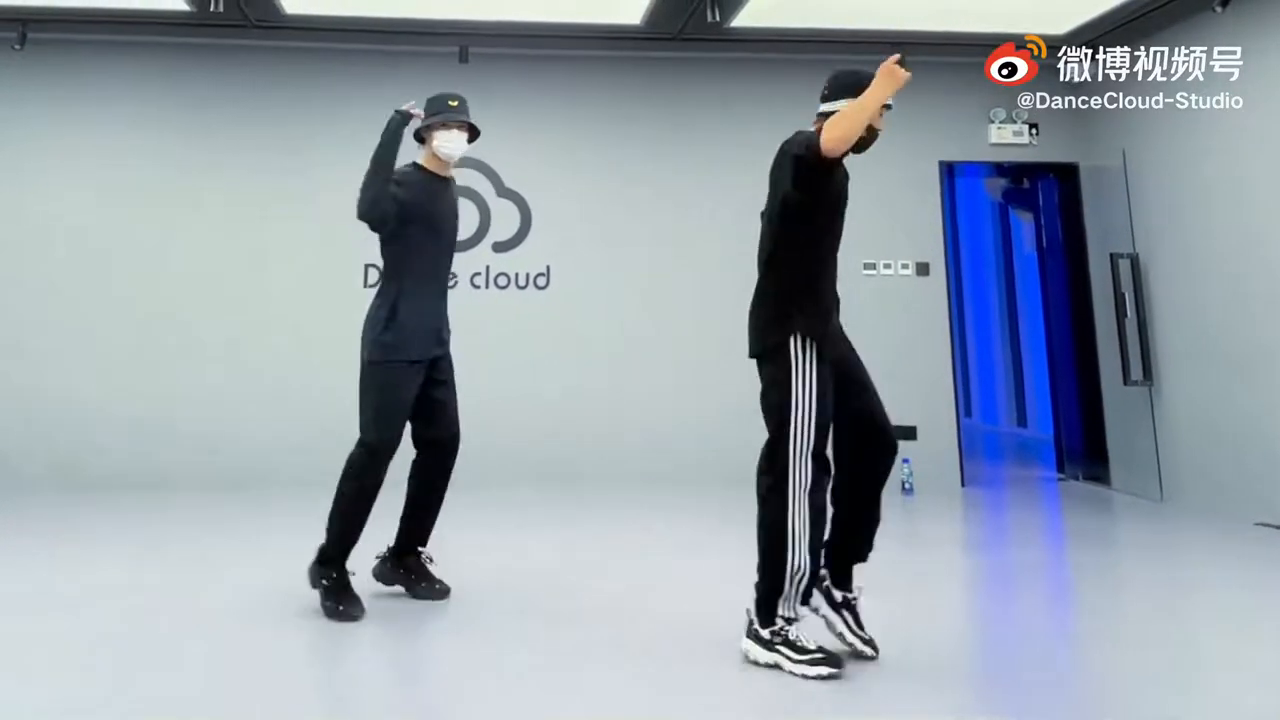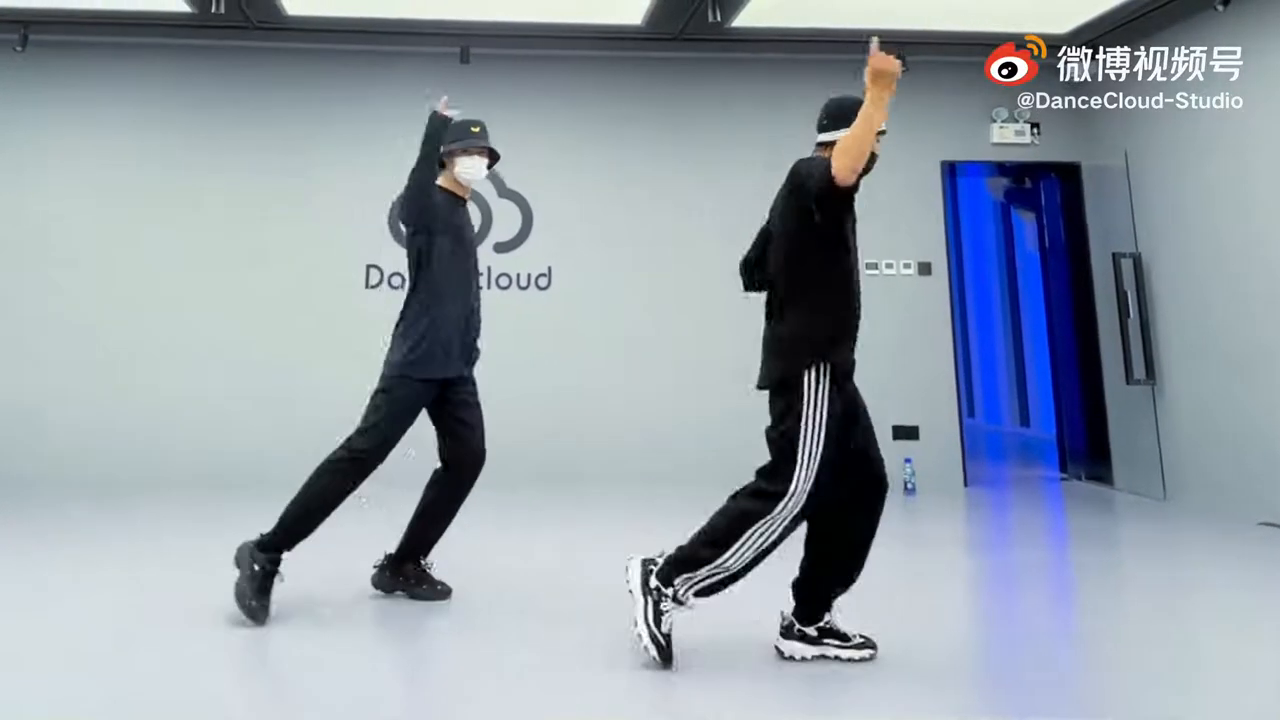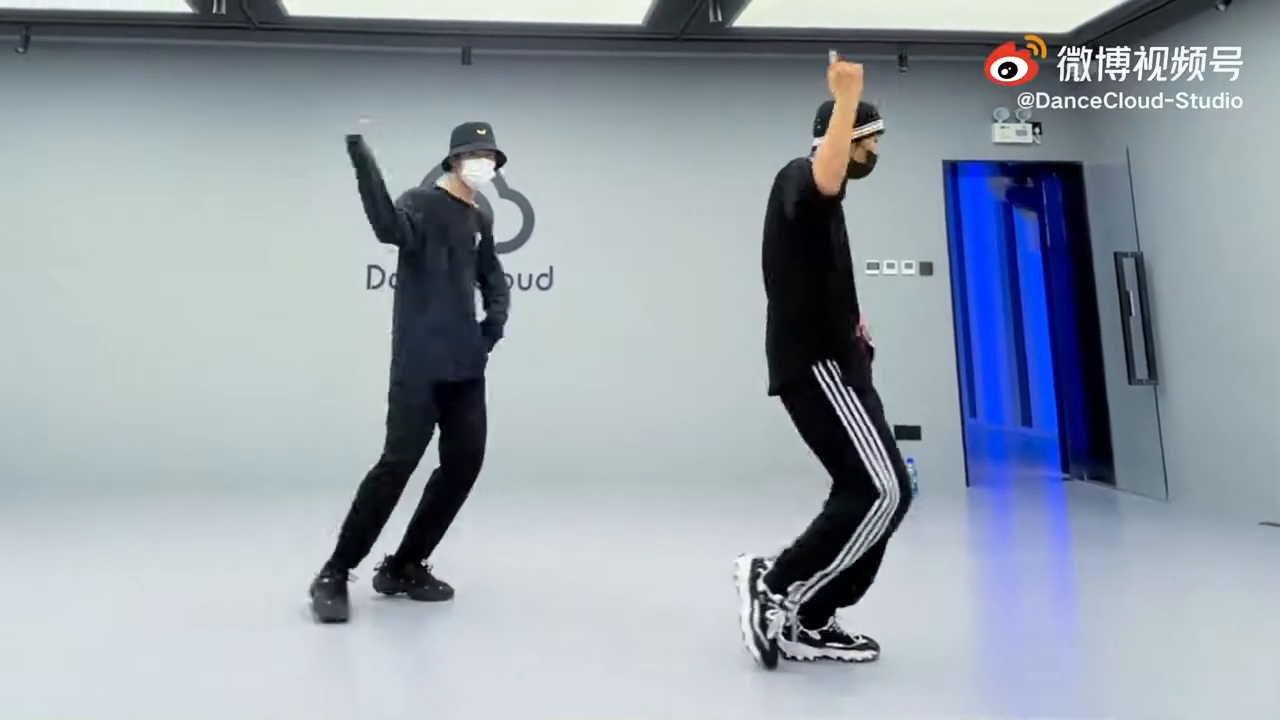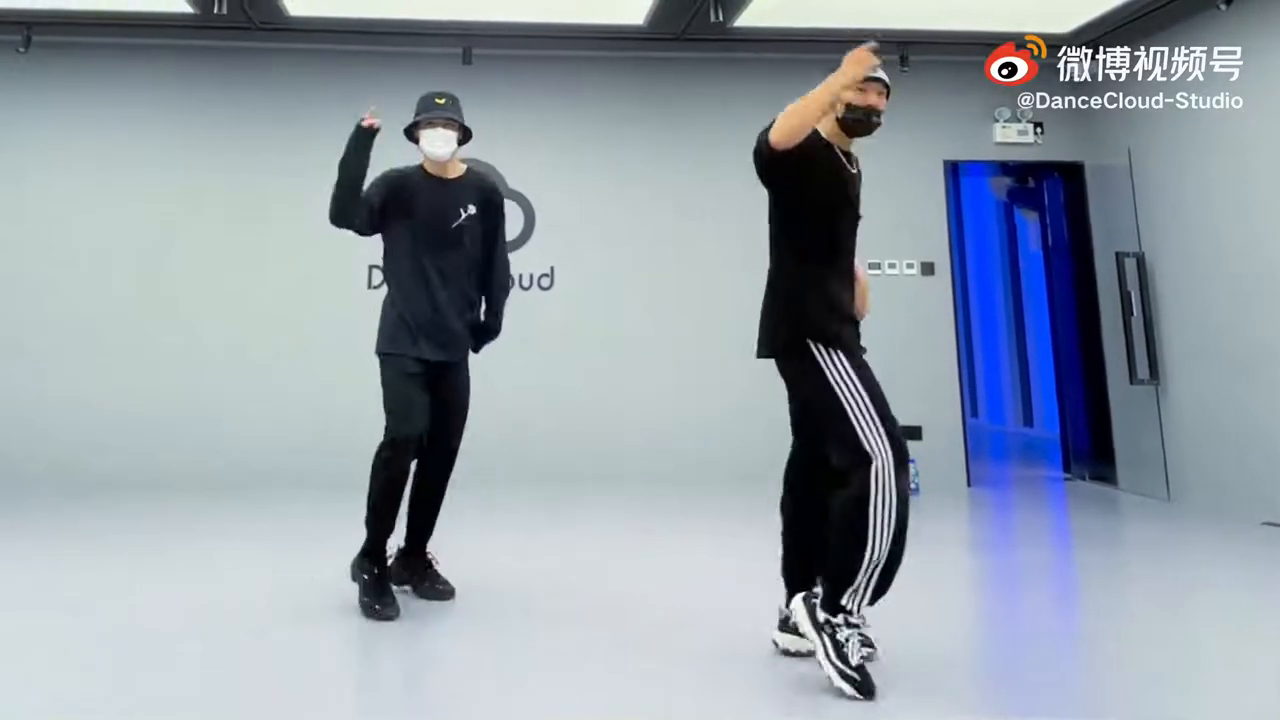
dt=0.3s
person 1, frame 1
left shoulder: (816, 163)
right shoulder: (800, 151)
right elbow: (834, 141)
right wrist: (882, 86)
left hip: (816, 327)
right hip: (791, 329)
left knee: (872, 444)
right knee: (799, 470)
left ankle: (832, 586)
right ankle: (771, 624)
person 1, frame 2
left shoulder: (800, 195)
right shoulder: (811, 178)
left elbow: (752, 271)
right elbow: (844, 172)
right wrist: (880, 92)
left hip: (821, 361)
right hip: (809, 362)
left knee: (862, 484)
right knee: (788, 491)
left ankle: (807, 622)
right ankle: (667, 581)
person 1, frame 3
left shoulder: (811, 196)
right shoulder: (798, 179)
right elbow: (828, 182)
left wrist: (850, 323)
right wrist: (848, 98)
left hip: (830, 361)
right hip: (812, 361)
left knee: (870, 487)
right knee: (883, 486)
left ankle: (809, 622)
right ankle: (775, 581)
person 1, frame 4
left shoulder: (850, 166)
right shoulder: (799, 157)
right elbow: (774, 140)
right wrist: (840, 80)
left hip: (826, 330)
right hip: (807, 332)
left knee: (819, 464)
right knee: (878, 461)
left ankle: (805, 615)
right ankle: (833, 609)
person 2, frame 1
left shoulder: (449, 188)
right shoulder: (405, 182)
right elbow: (371, 211)
right wrist: (393, 129)
left hip: (433, 344)
right hip: (394, 343)
left knee: (442, 446)
right knee: (375, 448)
left ankle: (405, 557)
right ankle: (330, 568)
person 2, frame 2
left shoulder: (461, 211)
right shoulder: (431, 201)
right elbow: (412, 215)
right wrist: (436, 132)
left hip: (455, 366)
right hip: (416, 362)
left knee: (466, 459)
right knee: (361, 454)
left ankle: (403, 565)
right ankle: (266, 554)
person 2, frame 3
left shoulder: (479, 222)
right shoulder: (423, 201)
right elbow: (392, 229)
left wrist: (495, 319)
right wrist: (361, 156)
left hip: (465, 367)
right hip: (417, 364)
left knee: (464, 465)
right knee: (399, 462)
left ankle: (405, 565)
right ankle: (337, 571)
person 2, frame 4
left shoulder: (484, 193)
right shoulder: (396, 186)
left elbow: (495, 261)
right elbow: (345, 216)
left wrist: (492, 319)
right wrist: (360, 143)
left hip: (452, 346)
right hip: (402, 342)
left knee: (442, 448)
right knee: (403, 439)
left ankle: (413, 557)
right ankle: (371, 561)
